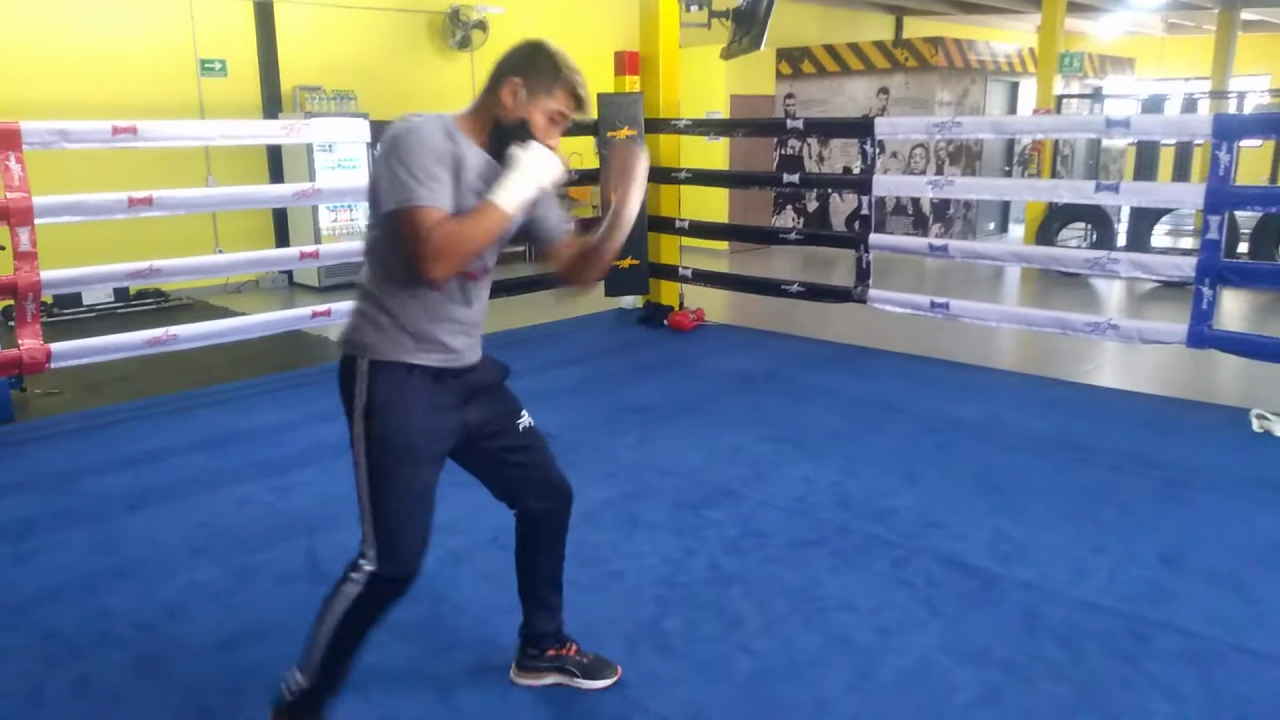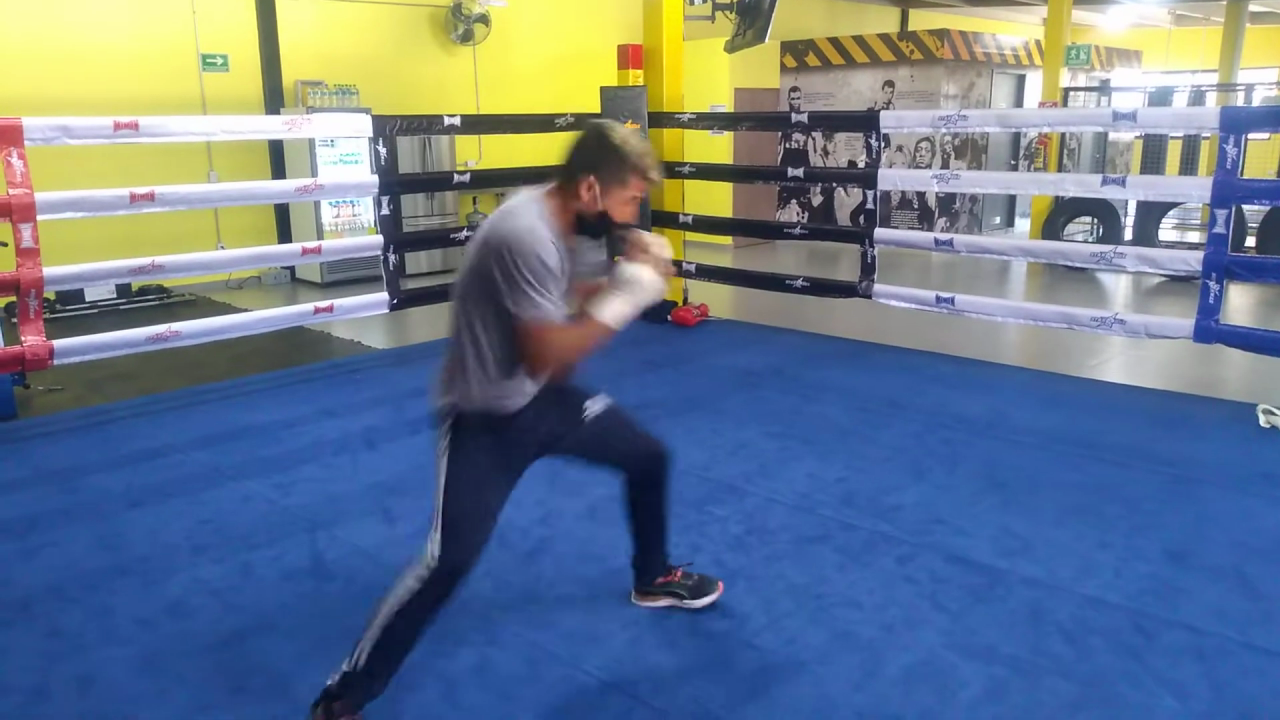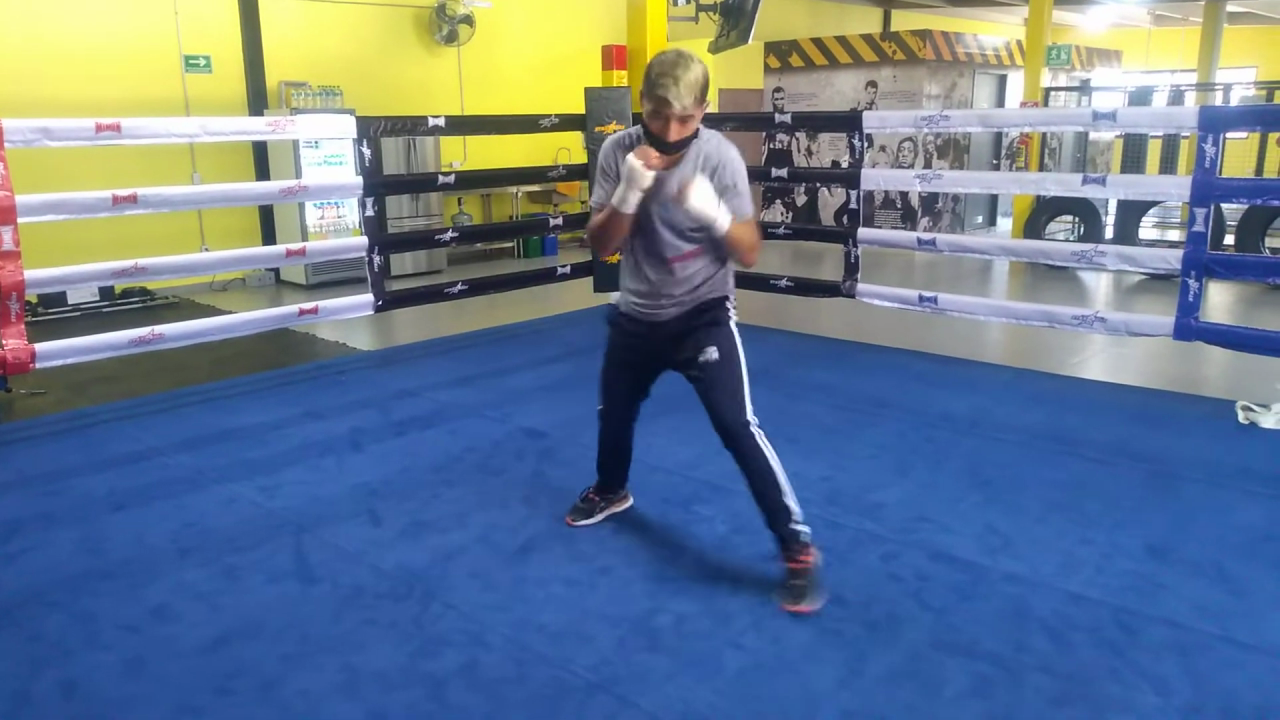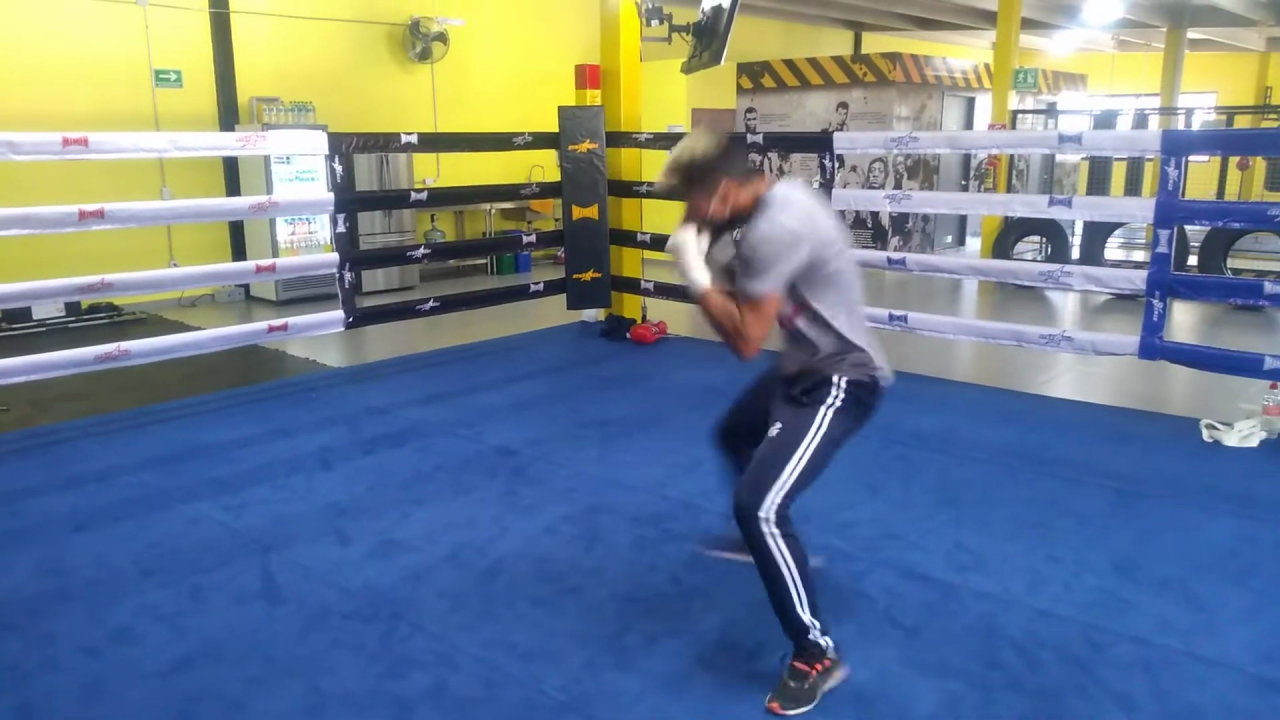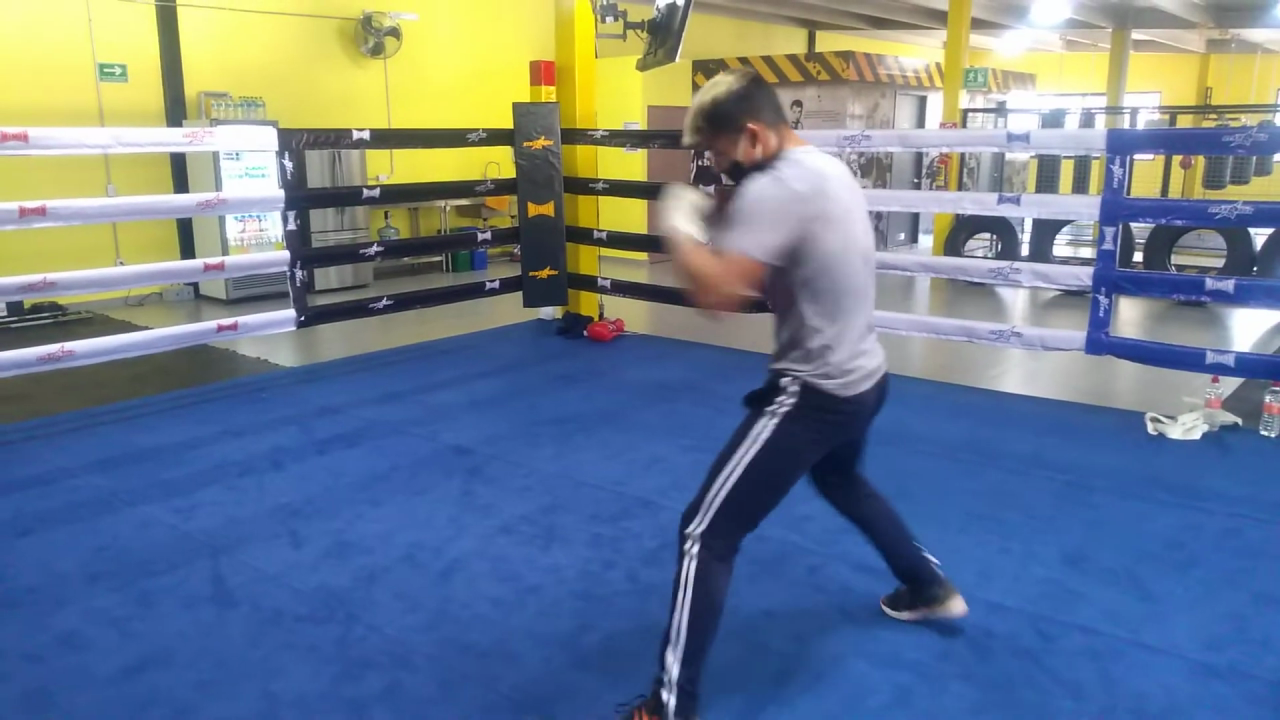
dt=1s
person 1, frame 1
left shoulder: (520, 169)
right shoulder: (420, 137)
left elbow: (580, 271)
right elbow: (434, 259)
left wrist: (624, 206)
right wrist: (516, 190)
left hip: (468, 372)
right hip: (397, 374)
left knee: (548, 498)
right knee: (391, 563)
left ankle: (542, 648)
person 1, frame 2
left shoulder: (579, 223)
right shoulder: (523, 234)
left elbow: (572, 304)
right elbow: (546, 359)
left wrist: (641, 270)
right wrist: (619, 301)
left hip: (542, 390)
right hip: (484, 412)
left knee: (649, 457)
right knee: (448, 564)
left ankle: (654, 574)
person 1, frame 3
left shoulder: (719, 154)
right shoulder: (616, 149)
left elbow: (747, 254)
right elbow: (601, 244)
left wrist: (714, 212)
right wrist: (628, 192)
left hip: (703, 312)
right hip: (637, 314)
left knee: (737, 426)
right knee: (613, 414)
left ankle: (798, 548)
right ankle: (610, 490)
person 1, frame 4
left shoulder: (780, 226)
right shoulder: (776, 197)
left elbow: (747, 338)
right elbow: (742, 265)
left wrist: (698, 275)
right wrist: (706, 255)
left hip: (843, 381)
right hip: (813, 364)
left knee: (759, 508)
right knee: (731, 435)
left ankle: (816, 655)
right ankle: (762, 539)
person 1, frame 5
left shoulder: (778, 186)
right shoulder: (824, 167)
left elbow: (716, 289)
left wrist: (683, 224)
right wrist: (721, 222)
left hip: (814, 393)
right hip: (861, 379)
left knee: (704, 533)
right knee: (838, 481)
right ankle: (930, 588)
